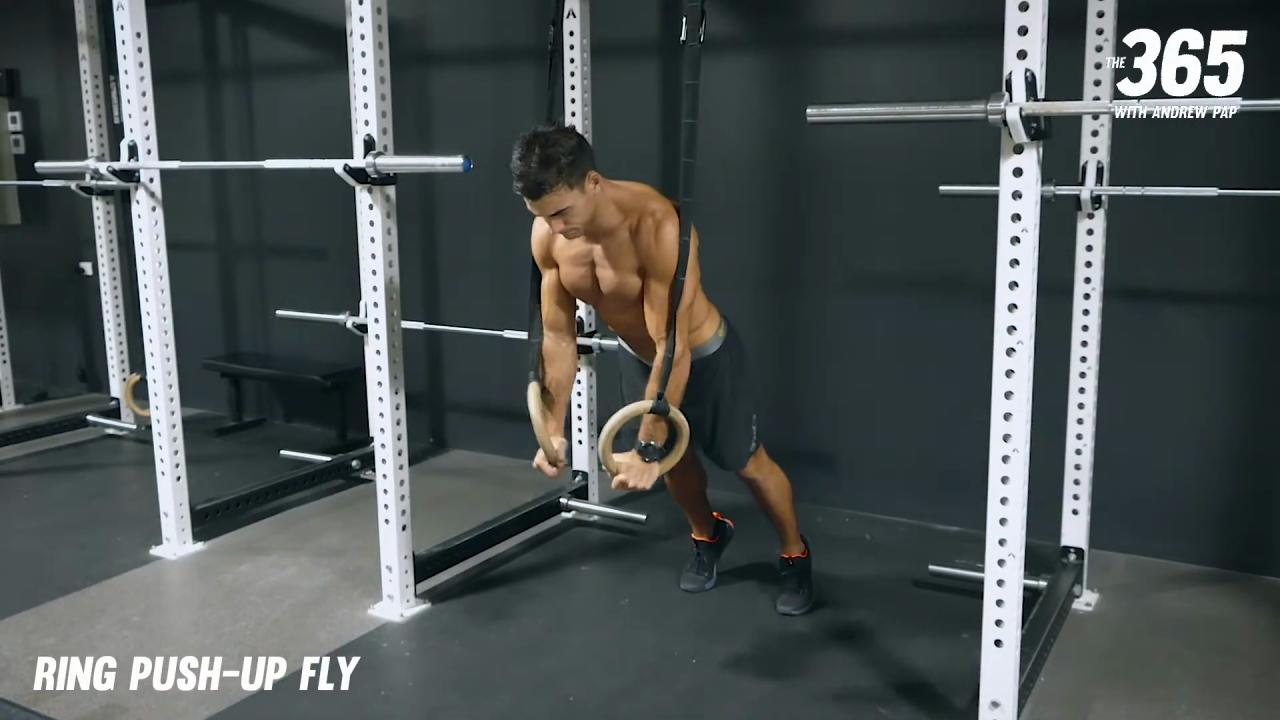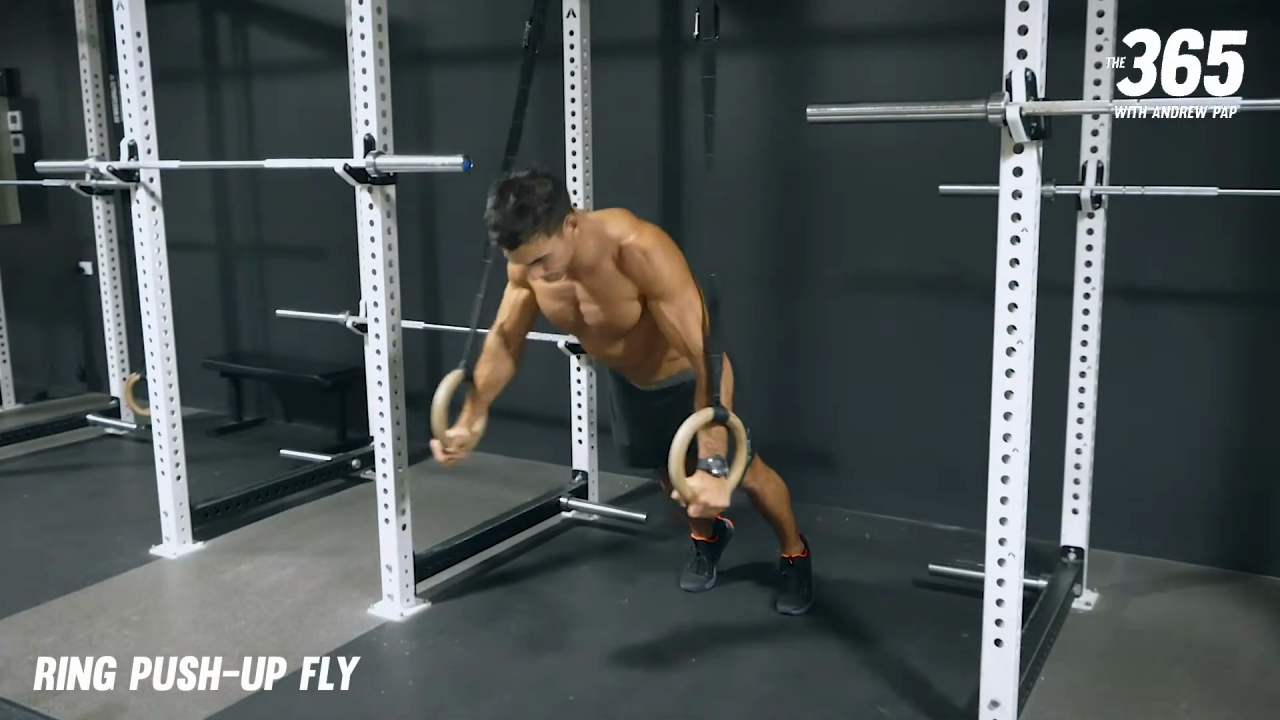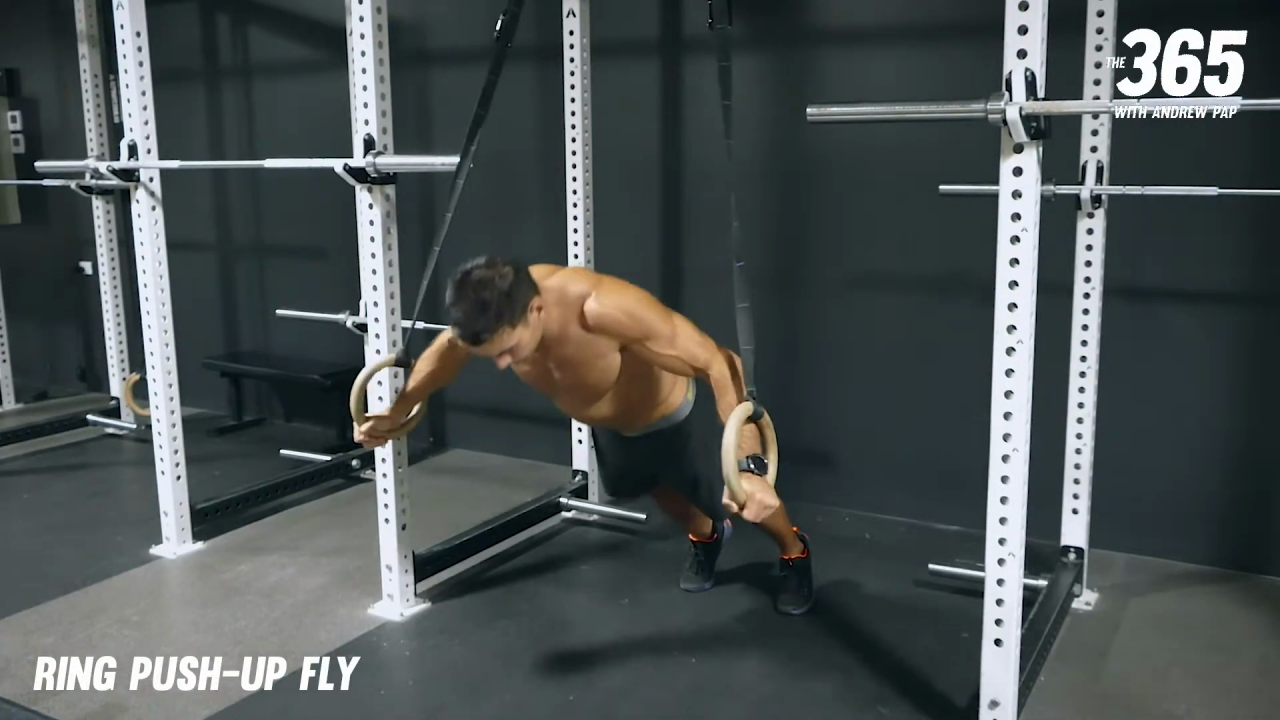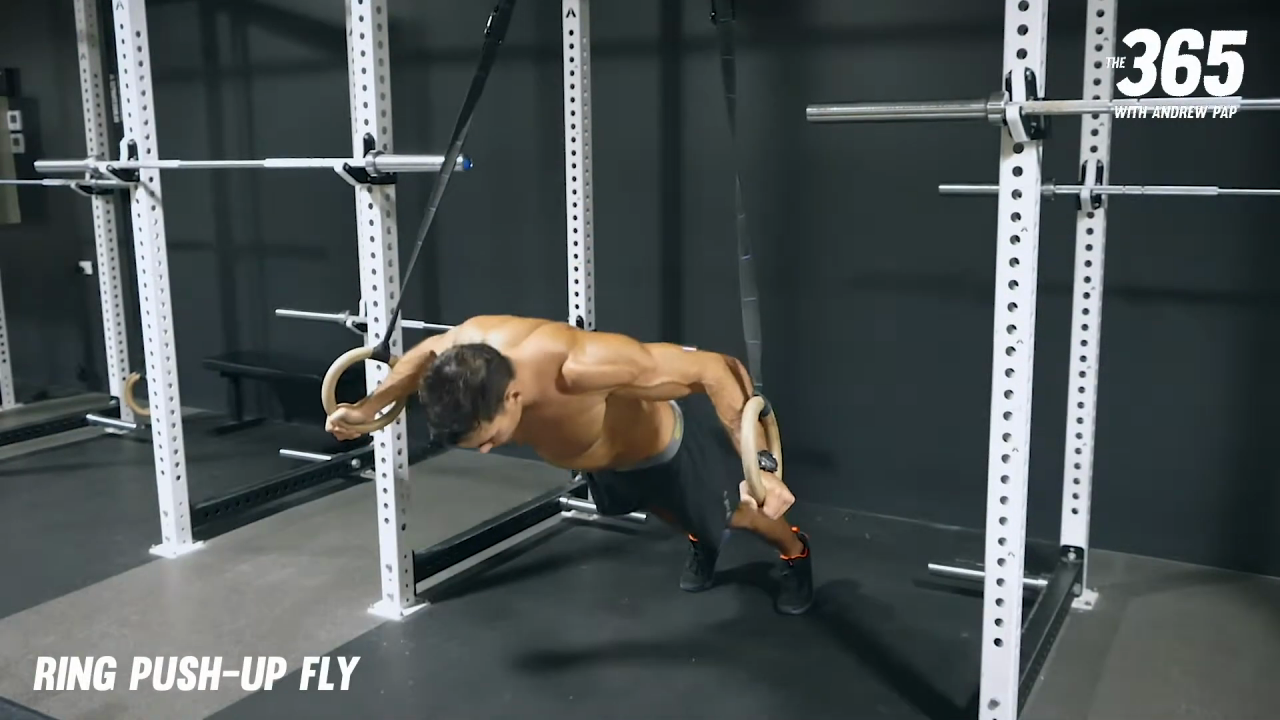
dt=0.4s
person 1, frame 1
left shoulder: (656, 226)
right shoulder: (547, 235)
left elbow: (673, 348)
right elbow: (559, 335)
left wrist: (645, 449)
right wrist: (555, 429)
left hip: (702, 356)
right hip: (636, 357)
left knee: (747, 463)
right knee: (675, 456)
left ankle: (796, 555)
right ankle: (709, 535)
person 1, frame 2
left shoulder: (641, 253)
right shoulder: (529, 259)
left elbow: (710, 358)
right elbow: (505, 340)
left wrist: (713, 467)
right wrist: (470, 421)
left hip: (684, 377)
right hip: (627, 379)
left knee: (743, 471)
right knee: (661, 469)
left ankle: (795, 555)
right ankle: (708, 535)
person 1, frame 3
left shoulder: (604, 308)
right shoulder: (499, 311)
left elbow: (722, 365)
right elbow: (446, 349)
left wrist: (751, 467)
right wrist: (395, 415)
left hip: (673, 419)
right hip: (610, 428)
left knee: (742, 500)
right knee: (661, 492)
left ankle: (794, 553)
right ankle: (704, 538)
person 1, frame 4
left shoulder: (578, 366)
right shoulder: (469, 346)
left elbow: (720, 370)
right elbow: (426, 356)
left wrist: (760, 466)
right wrist: (369, 407)
left hip: (662, 449)
right hip: (605, 461)
left knee: (732, 514)
right knee: (659, 509)
left ankle: (794, 552)
right ankle: (701, 540)
